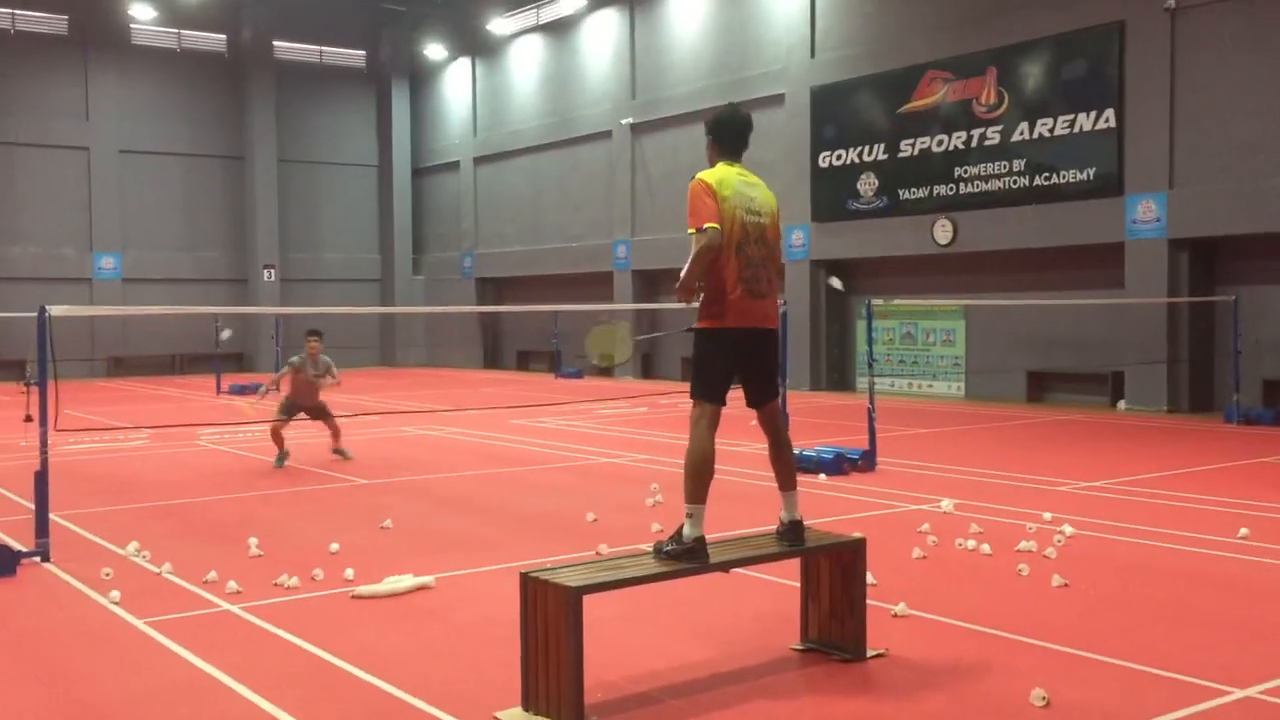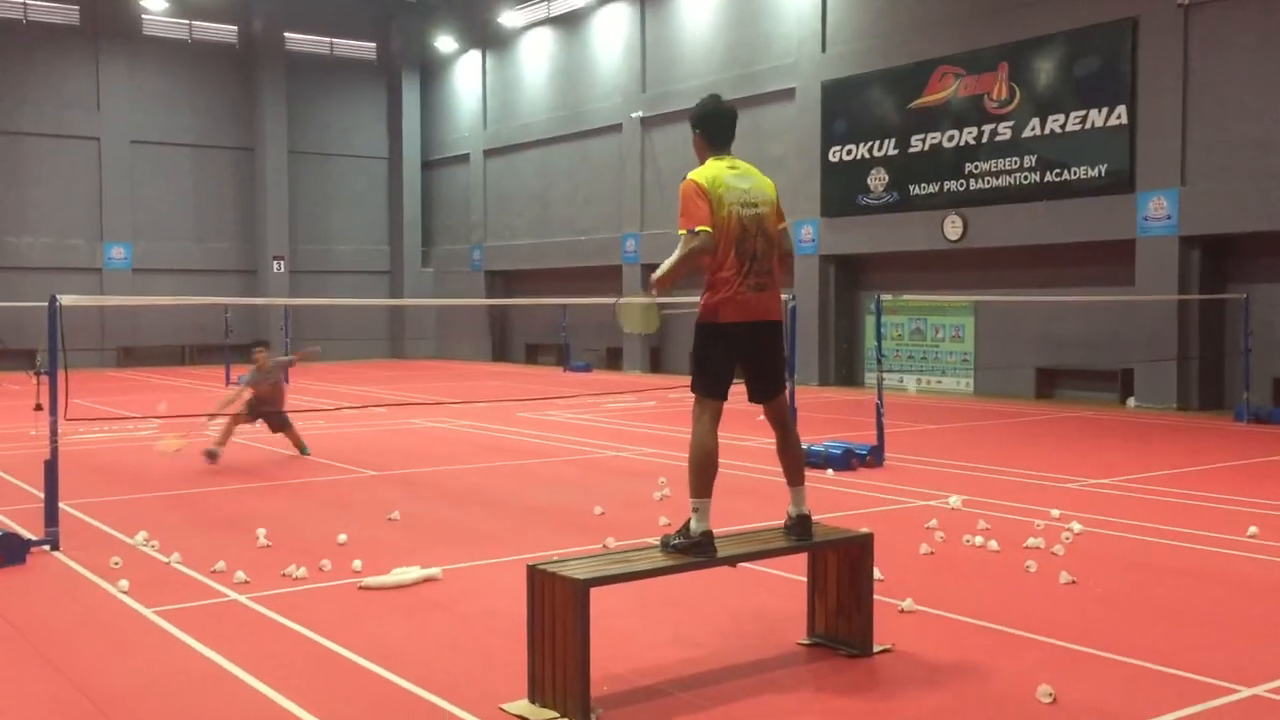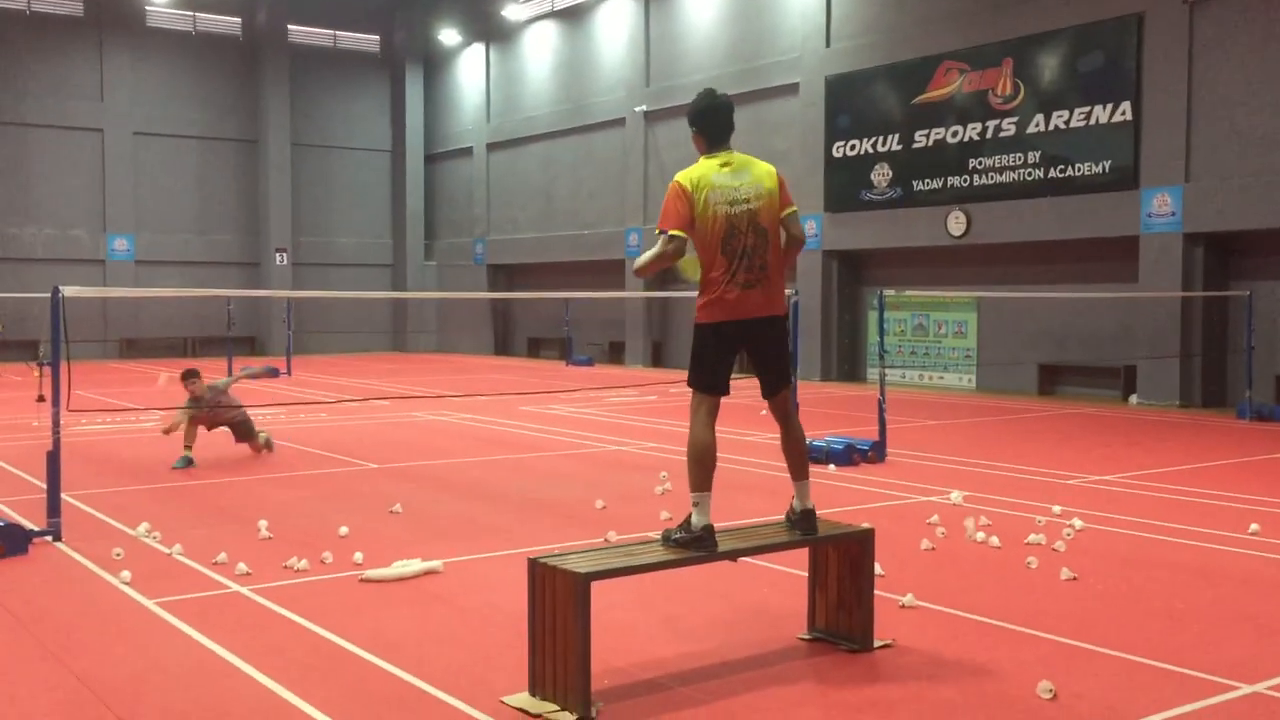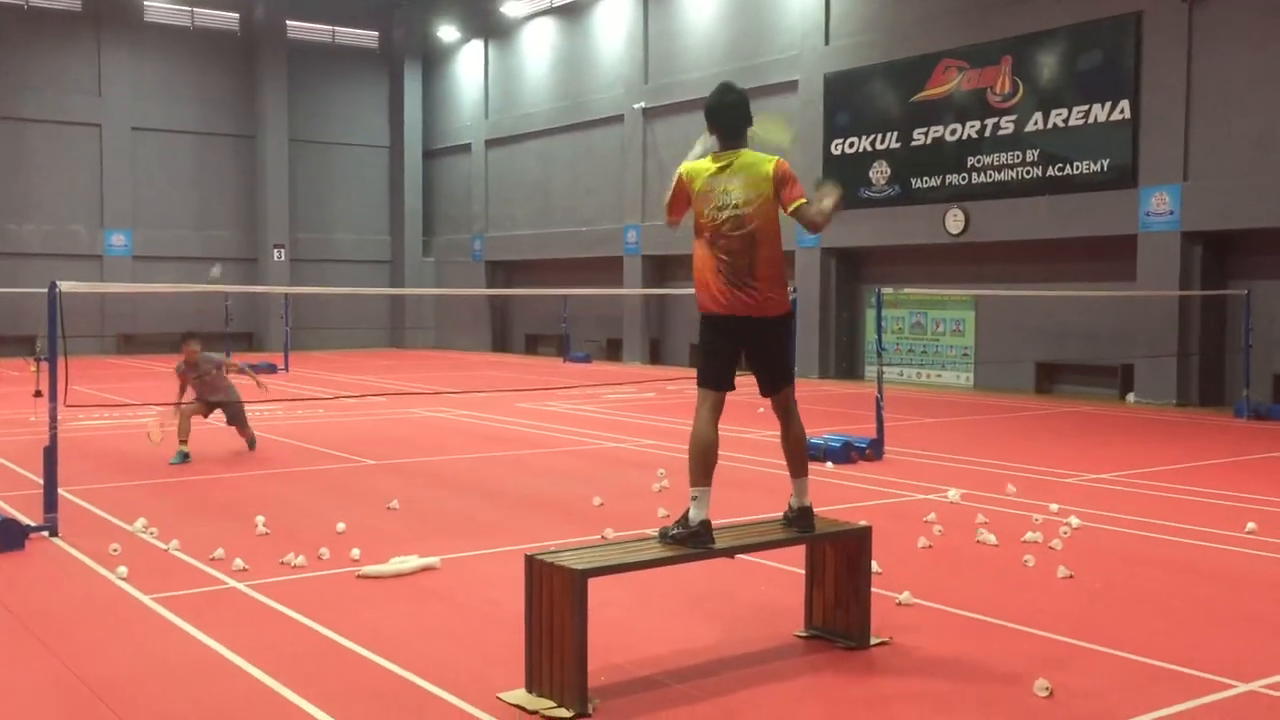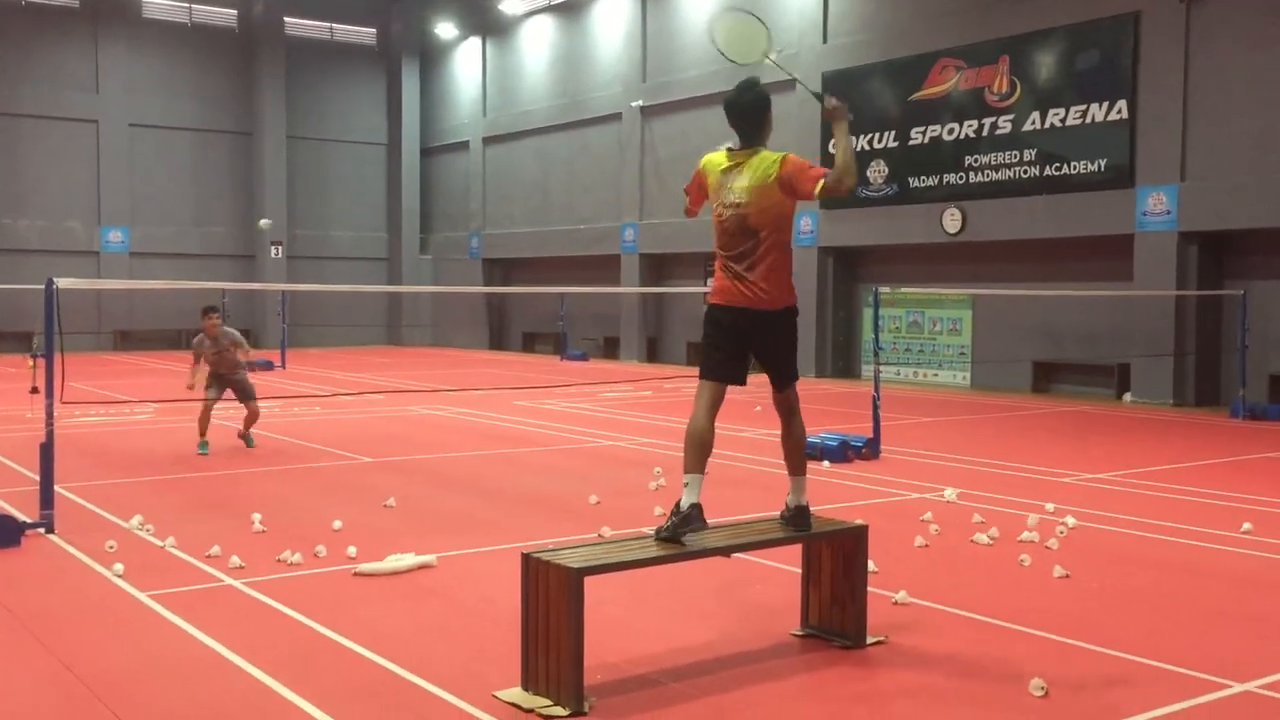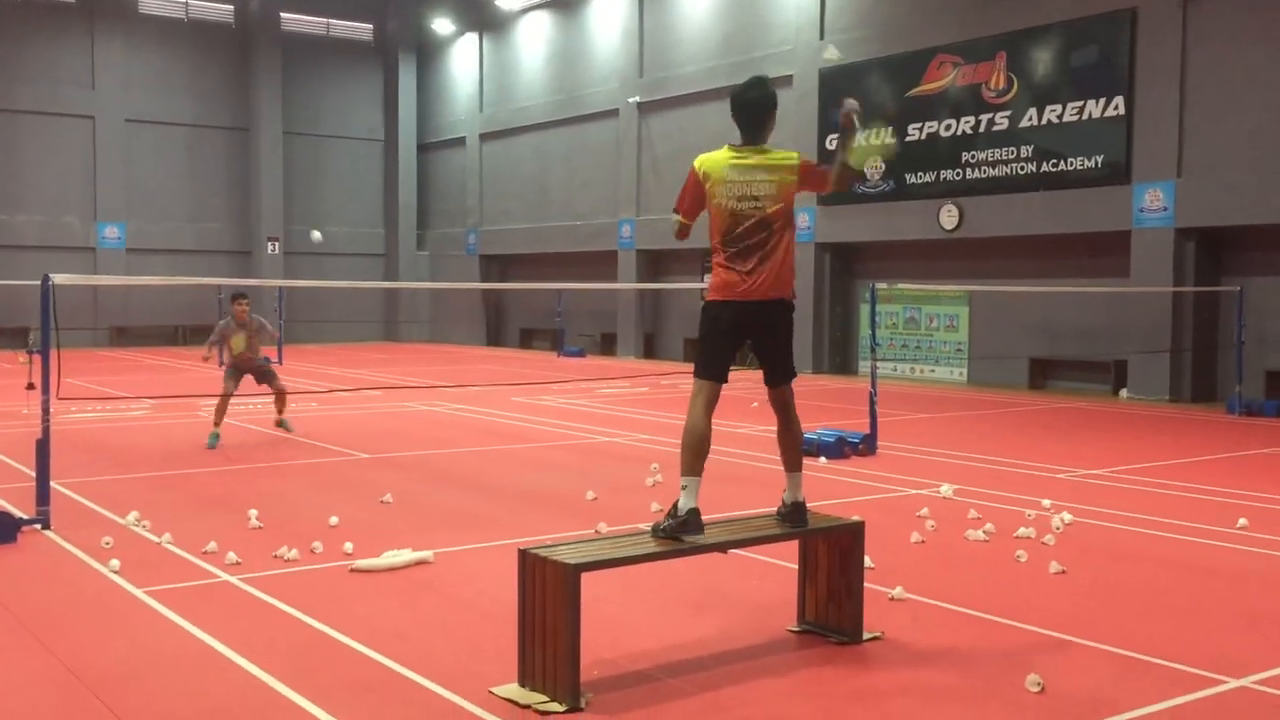
dt=0.2s
person 1, frame 1
left shoulder: (706, 182)
right shoulder: (764, 192)
left elbow: (709, 242)
left wrist: (688, 282)
left hip: (722, 319)
right hip: (764, 321)
left knee: (704, 419)
right knee: (772, 419)
left ankle: (692, 534)
right ankle: (791, 520)
person 1, frame 2
left shoulder: (699, 181)
right shoulder: (763, 181)
left elbow: (699, 244)
right elbow: (786, 251)
left wrist: (663, 276)
left hip: (723, 314)
right hip: (768, 315)
left knee: (706, 414)
right knee: (780, 413)
left ankle: (699, 528)
right ankle: (800, 514)
person 1, frame 3
left shoulder: (687, 181)
right shoulder: (767, 173)
left elbow: (671, 249)
right elbow: (796, 238)
left wrist: (643, 265)
left hip: (717, 313)
right hip: (769, 311)
left knee: (703, 412)
right knee: (784, 409)
left ankle: (699, 523)
right ankle: (803, 508)
person 1, frame 4
left shoulder: (694, 173)
right shoulder: (772, 169)
left elbow: (672, 218)
right elbow: (813, 220)
right wrist: (831, 200)
left hip: (718, 312)
right hip: (769, 311)
left knee: (707, 410)
right knee: (785, 406)
left ankle: (697, 517)
right ankle: (800, 506)
person 1, frame 5
left shoulder: (709, 166)
right shoulder: (781, 169)
left elbow: (689, 207)
right elbow: (842, 184)
right wrist: (839, 125)
left hip: (724, 305)
right hip: (773, 308)
left knee: (707, 400)
right knee: (787, 405)
left ankle: (689, 505)
right ankle: (797, 505)
person 1, frame 6
left shoulder: (706, 167)
right shoulder: (792, 165)
left elbow: (681, 230)
right elbow: (840, 181)
right wrist: (847, 131)
left hip: (724, 299)
right hip: (775, 300)
left knee: (703, 398)
right knee: (783, 402)
left ankle: (686, 508)
right ankle: (794, 502)
